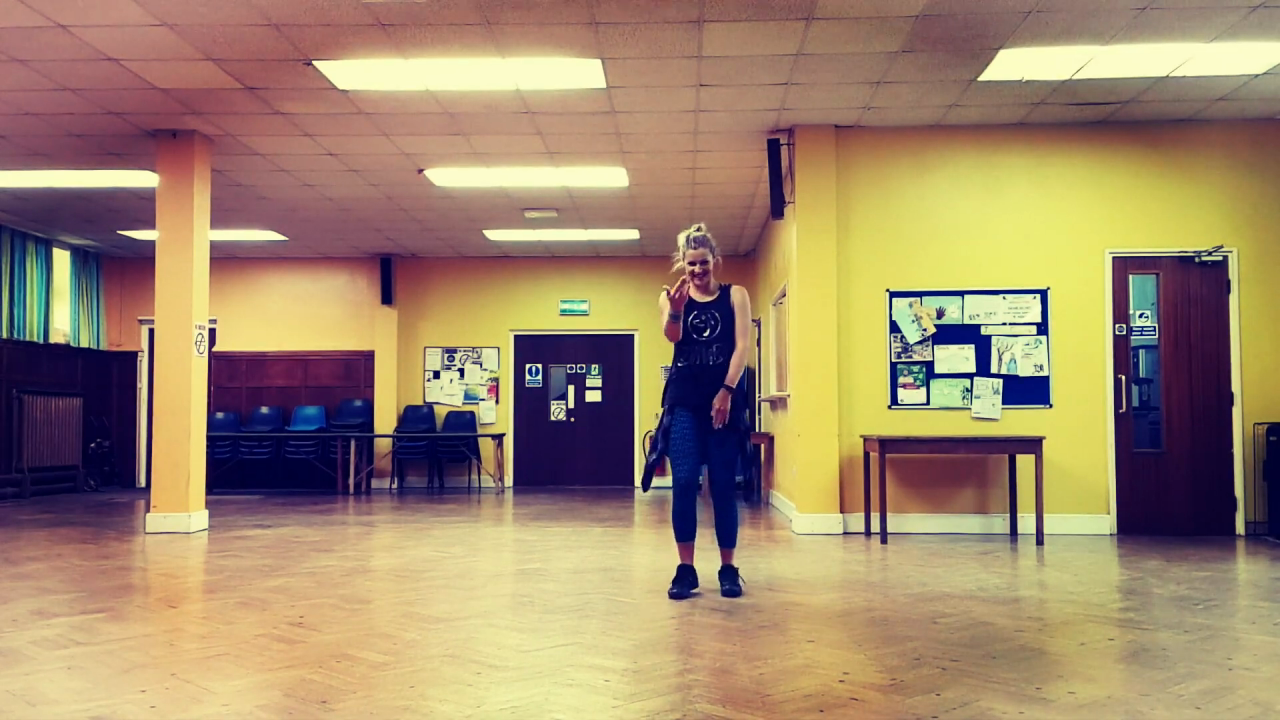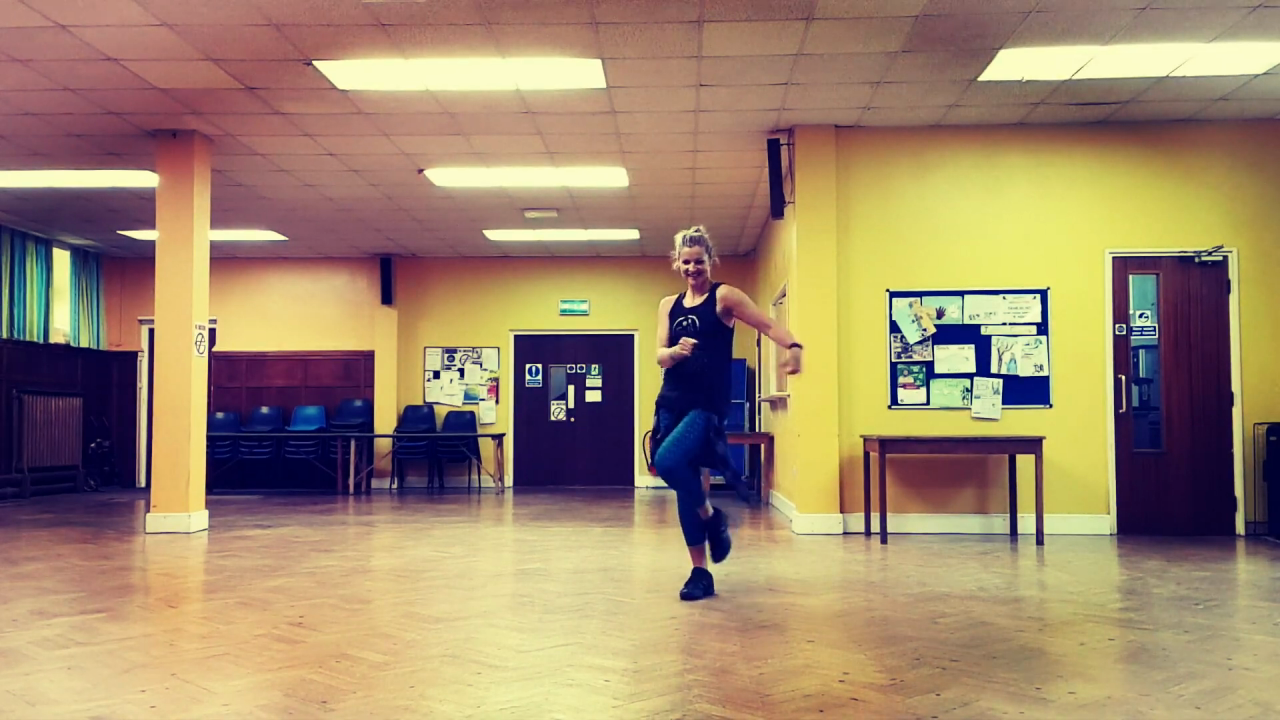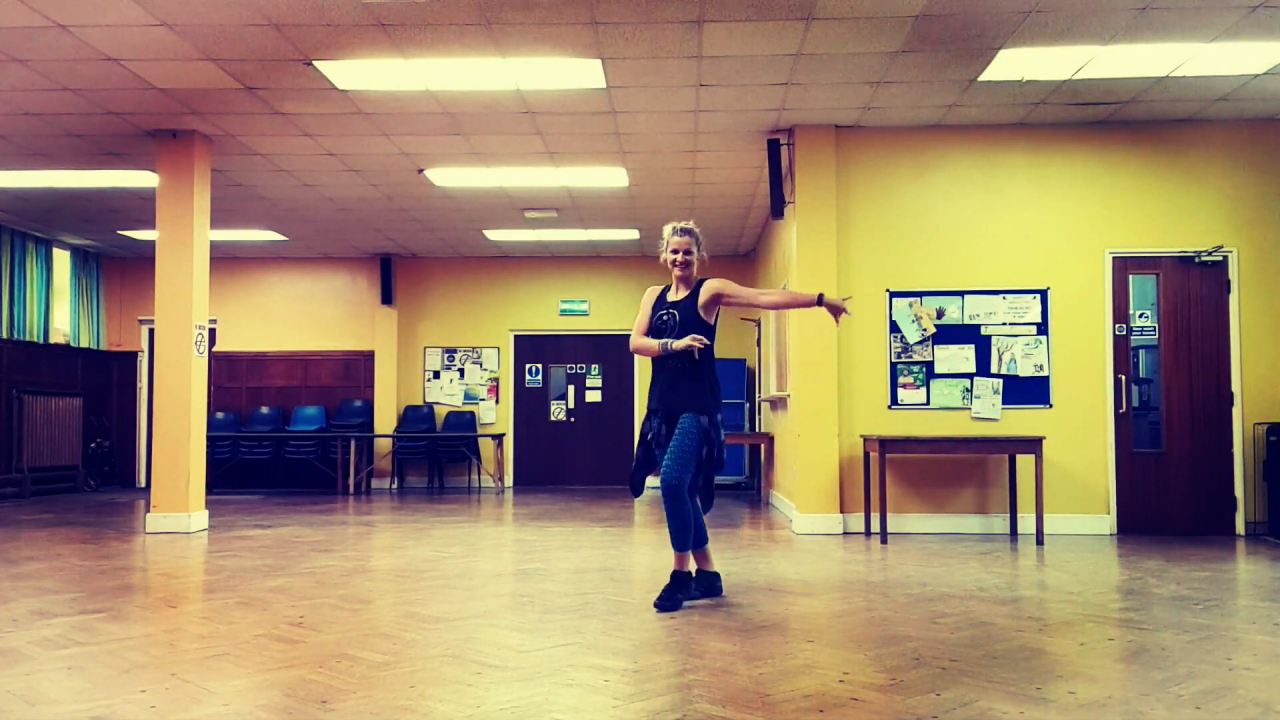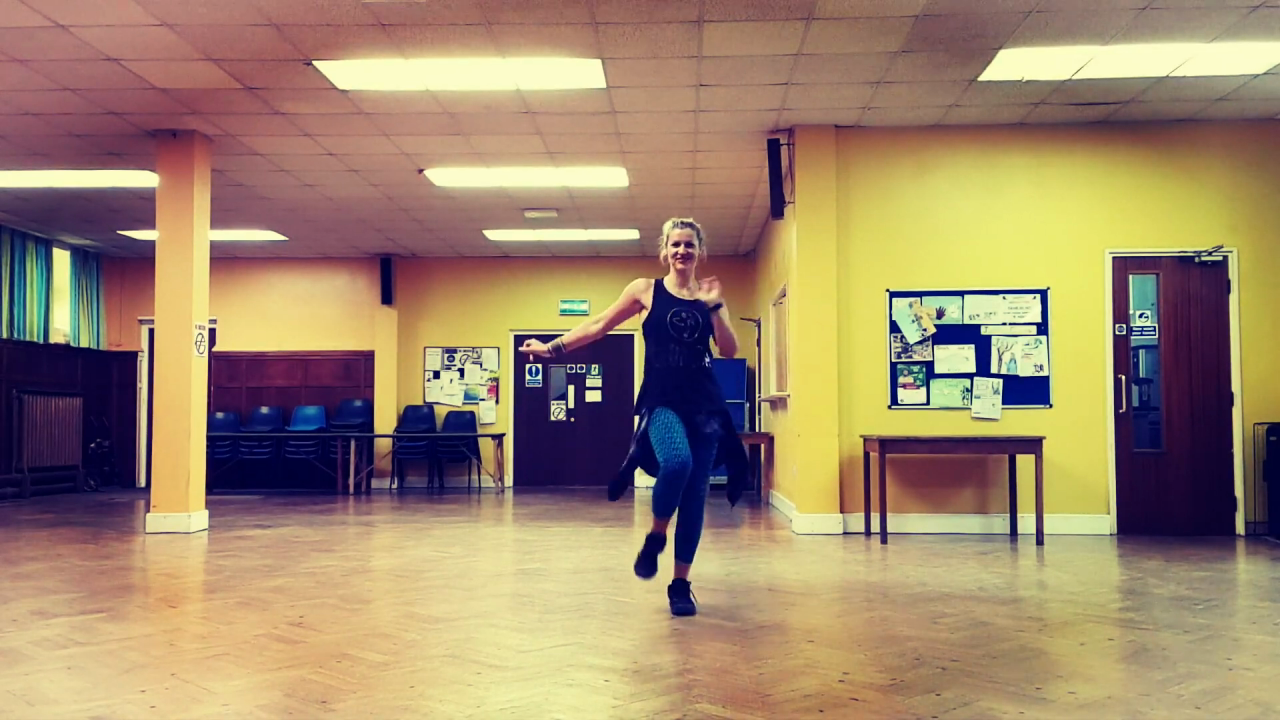
dt=0.5s
person 1, frame 1
left shoulder: (735, 295)
right shoulder: (672, 296)
left elbow: (743, 346)
right elbow: (673, 336)
left wrist: (726, 391)
right wrist: (674, 307)
left hip: (724, 400)
right hip: (684, 401)
left knee: (723, 485)
right knee: (684, 483)
left ankle: (728, 569)
right ankle: (685, 568)
person 1, frame 2
left shoulder: (724, 296)
right shoulder: (668, 304)
left elbow: (768, 326)
right elbow: (662, 356)
left wrist: (792, 347)
right wrist: (674, 352)
left hip: (707, 404)
right hip: (671, 403)
left knee: (670, 462)
right knee: (684, 480)
left ankle: (708, 515)
right ankle: (700, 572)
person 1, frame 3
left shoulder: (710, 291)
right shoulder: (654, 296)
left elbow: (768, 298)
right elbow: (635, 342)
left wrist: (821, 298)
right wrist: (675, 343)
left hip: (698, 403)
right hip: (662, 405)
left knee: (676, 481)
right knee: (680, 489)
left ankle: (680, 575)
right ankle: (707, 573)
person 1, frame 4
left shoulder: (709, 299)
right shoulder: (644, 290)
left elbow: (729, 349)
right elbow: (598, 327)
left wrist: (715, 307)
right wrist: (550, 348)
left hip: (705, 405)
right hip: (662, 403)
left knee: (694, 496)
right knee: (677, 463)
left ankle: (680, 584)
right ankle: (656, 533)
